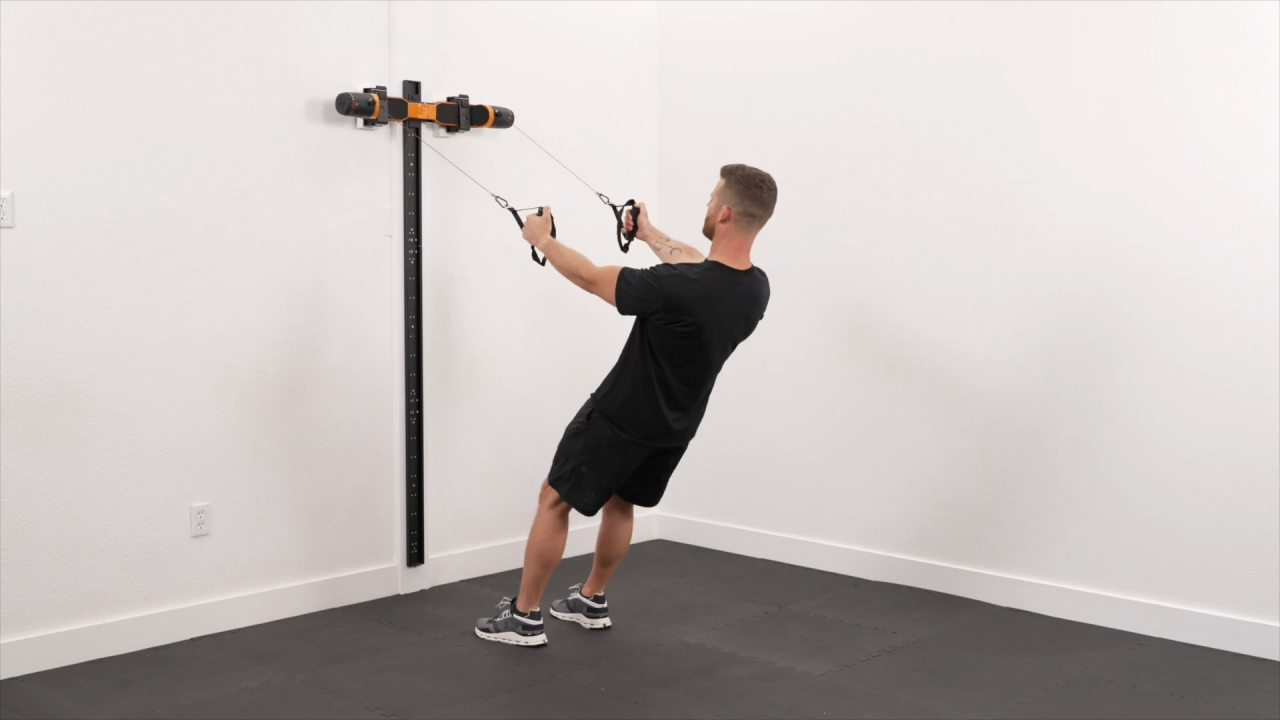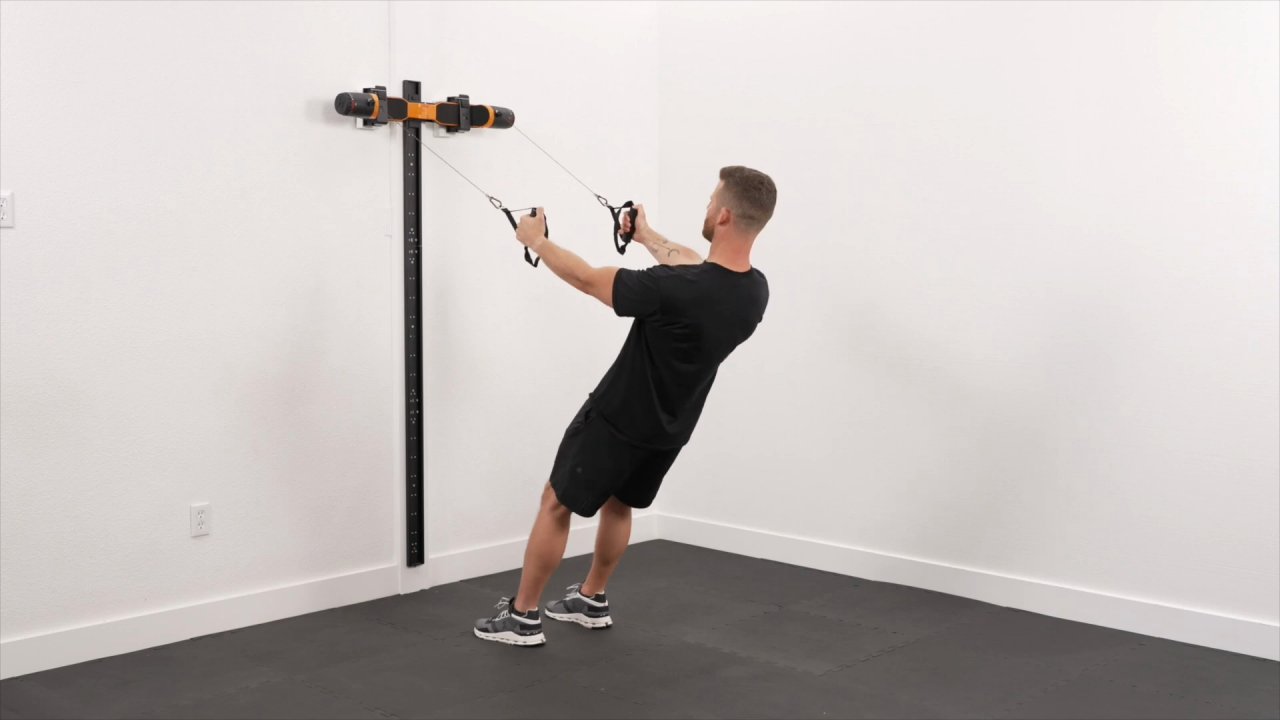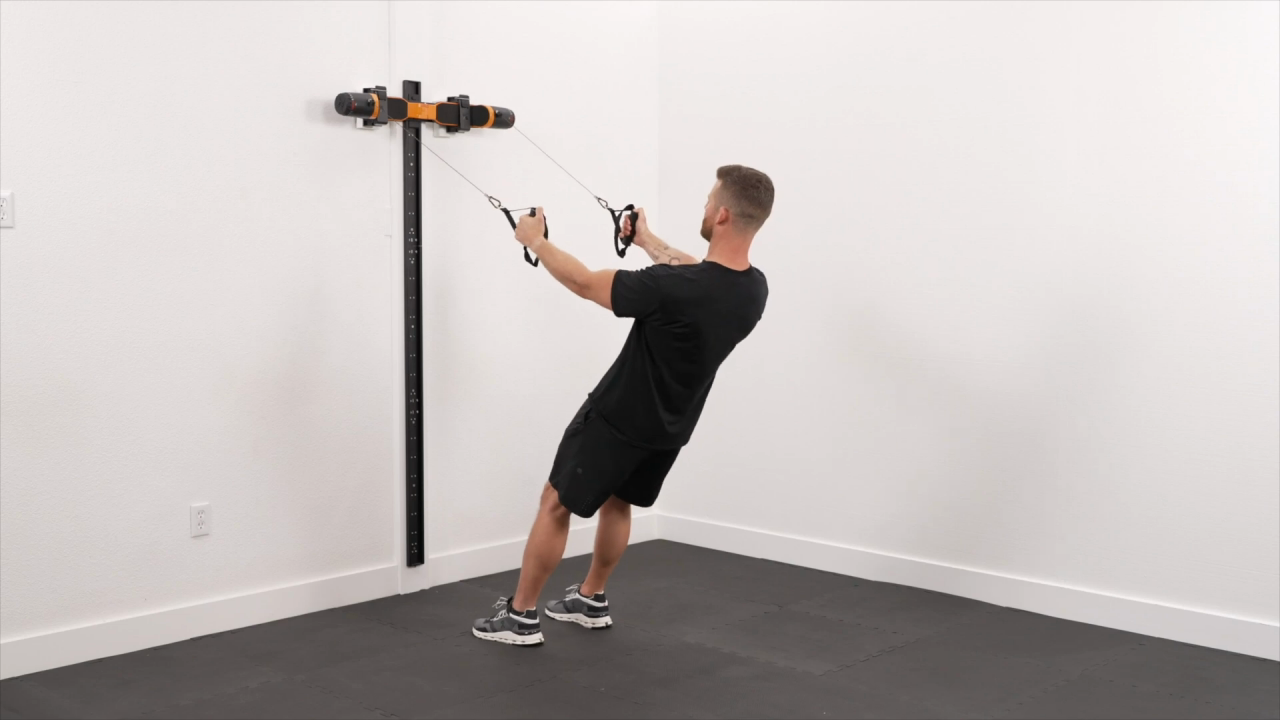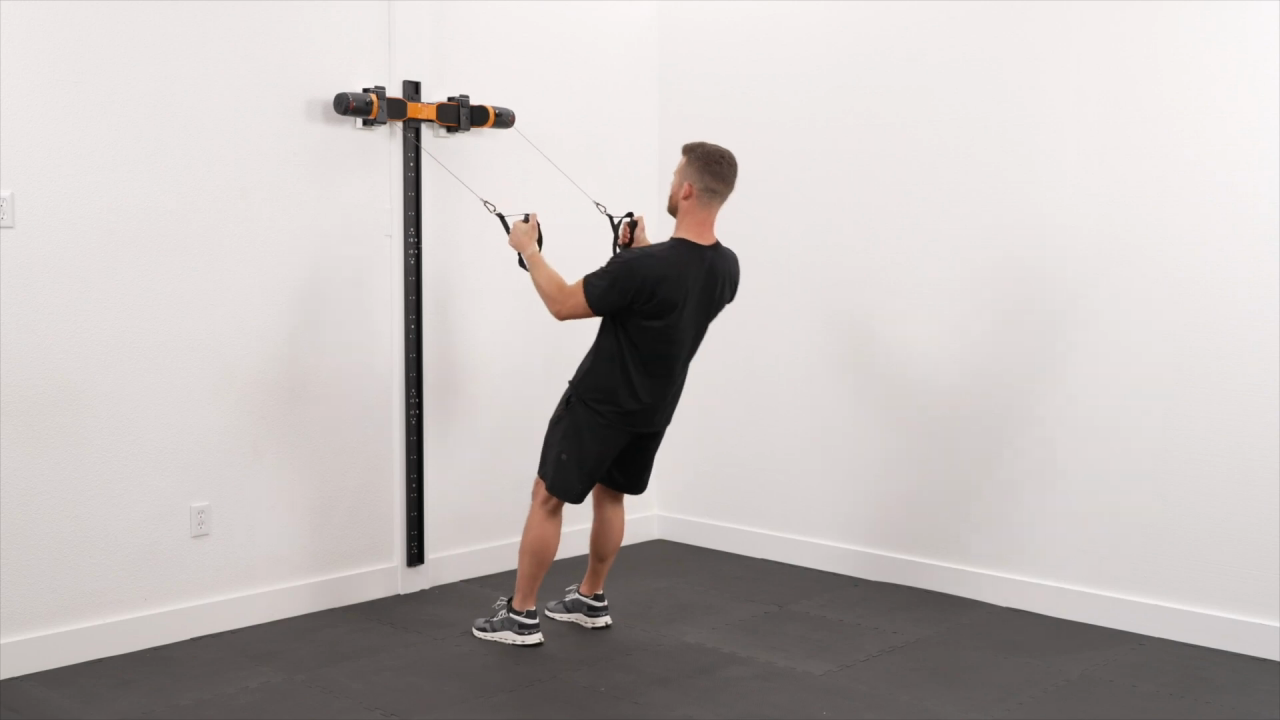
dt=0.3s
person 1, frame 1
left shoulder: (675, 289)
right shoulder: (756, 288)
left elbow: (591, 278)
left wrist: (541, 237)
right wrist: (649, 233)
left hip: (621, 416)
right hip: (672, 424)
left knee: (555, 500)
right knee: (619, 502)
left ankle: (523, 616)
right ankle: (591, 600)
person 1, frame 2
left shoulder: (672, 290)
right shoulder: (755, 291)
left elbow: (588, 279)
left wrist: (535, 239)
right wrist: (645, 234)
left hip: (619, 417)
right hip: (669, 425)
left knee: (556, 504)
right knee: (616, 502)
left ankle: (522, 615)
right ankle: (591, 600)
person 1, frame 3
left shoulder: (670, 289)
right shoulder: (754, 290)
left elbow: (586, 283)
left wrist: (535, 241)
right wrist: (647, 240)
left hip: (619, 417)
right hip: (670, 425)
left knee: (556, 504)
right knee: (616, 500)
left ankle: (520, 615)
right ankle: (590, 600)
person 1, frame 4
left shoulder: (642, 267)
right shoulder: (727, 268)
left elbow: (563, 304)
left wrist: (527, 249)
left hip: (599, 403)
right hip: (652, 409)
left knee: (547, 498)
right knee: (609, 494)
left ankle: (520, 614)
right ankle: (590, 599)
